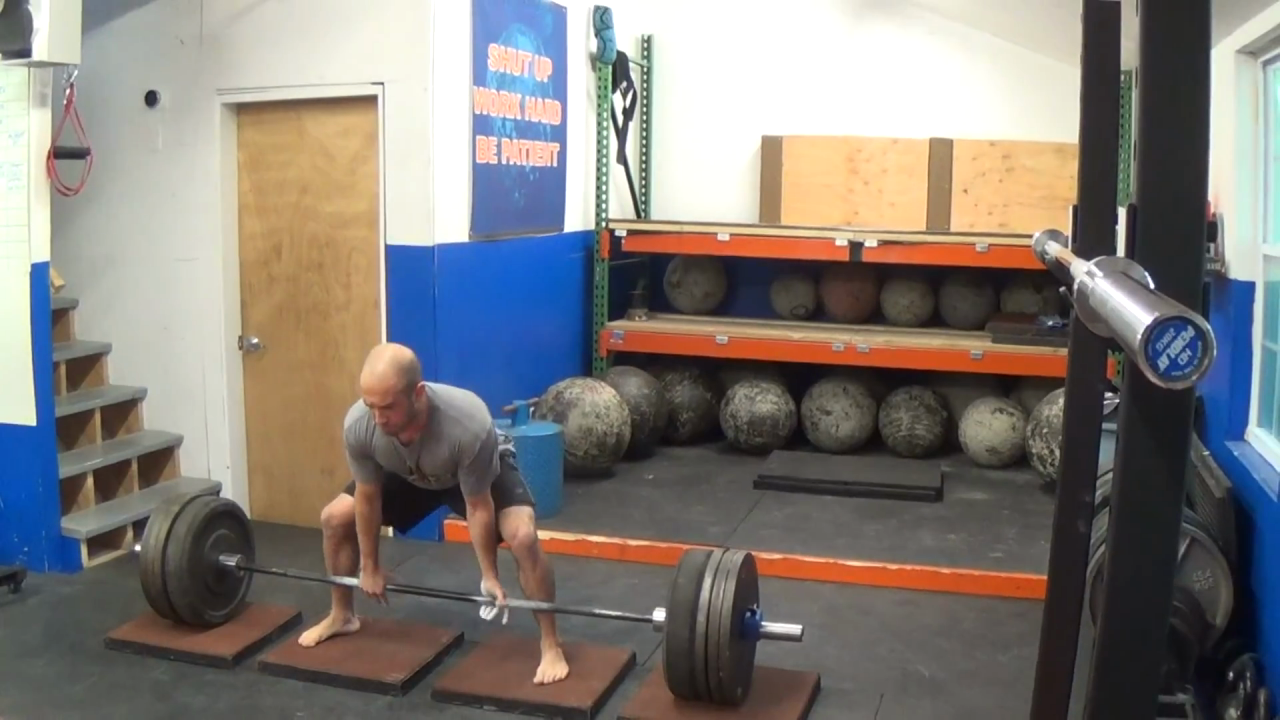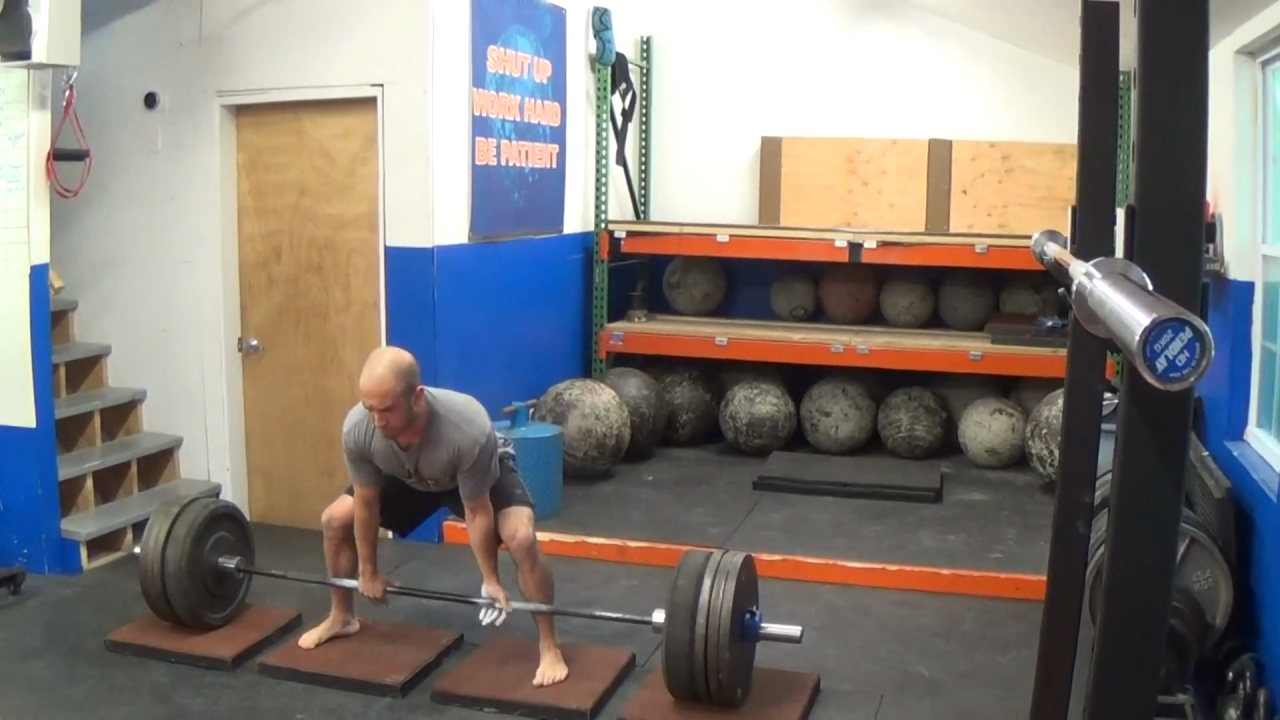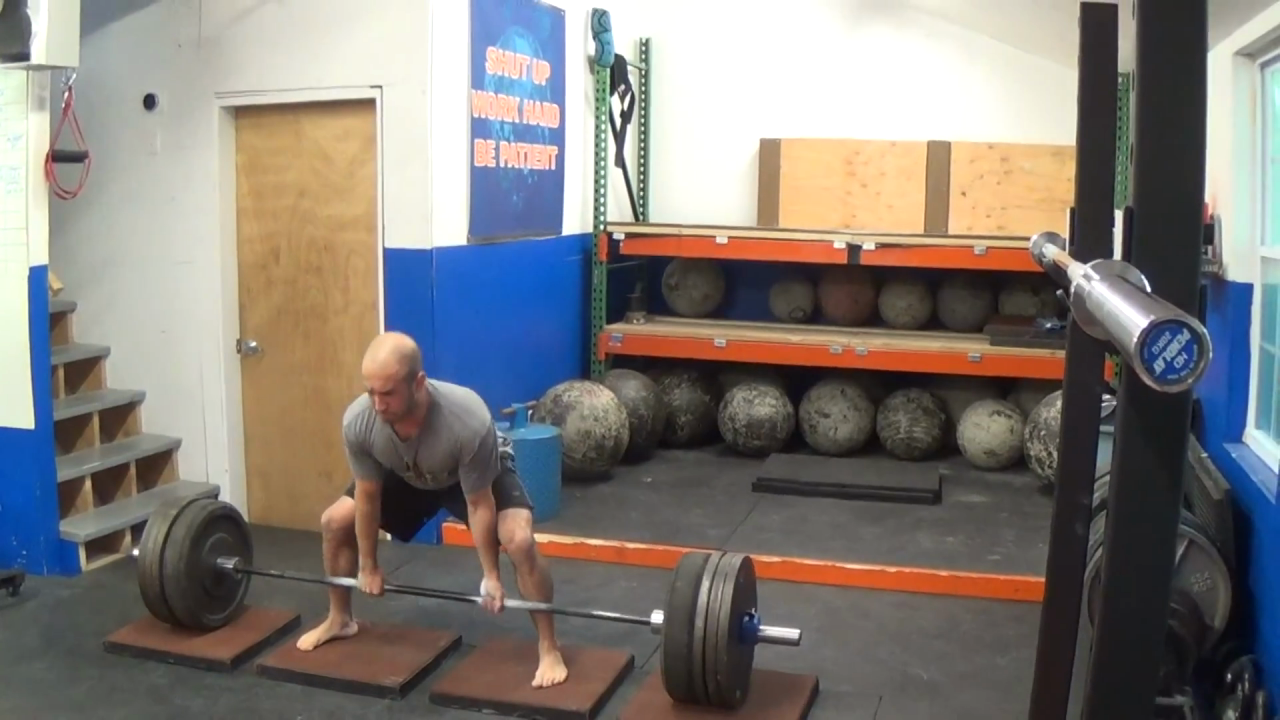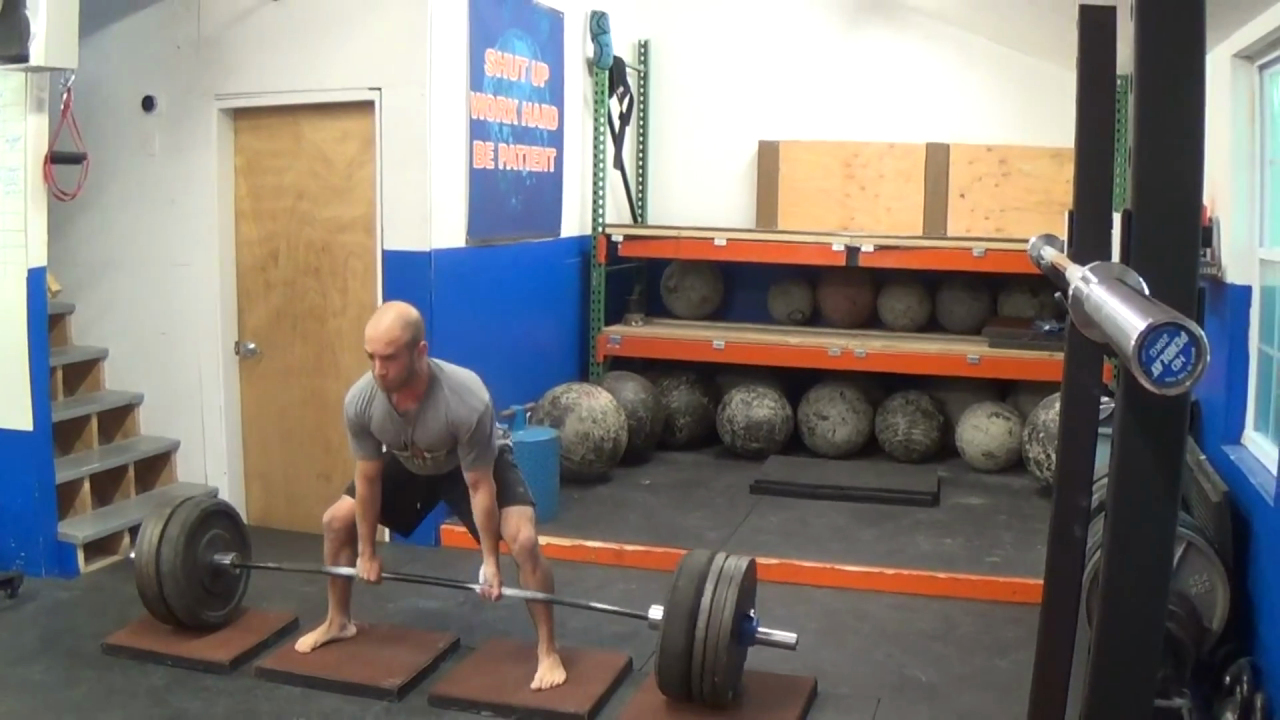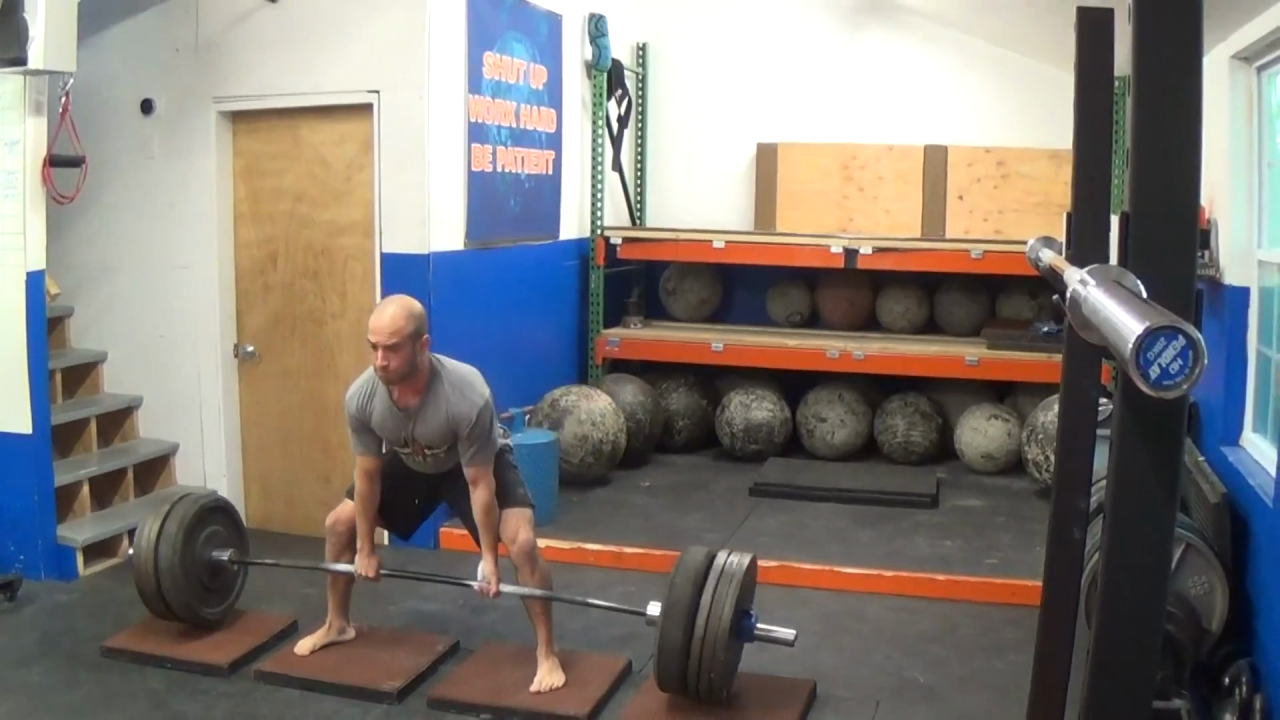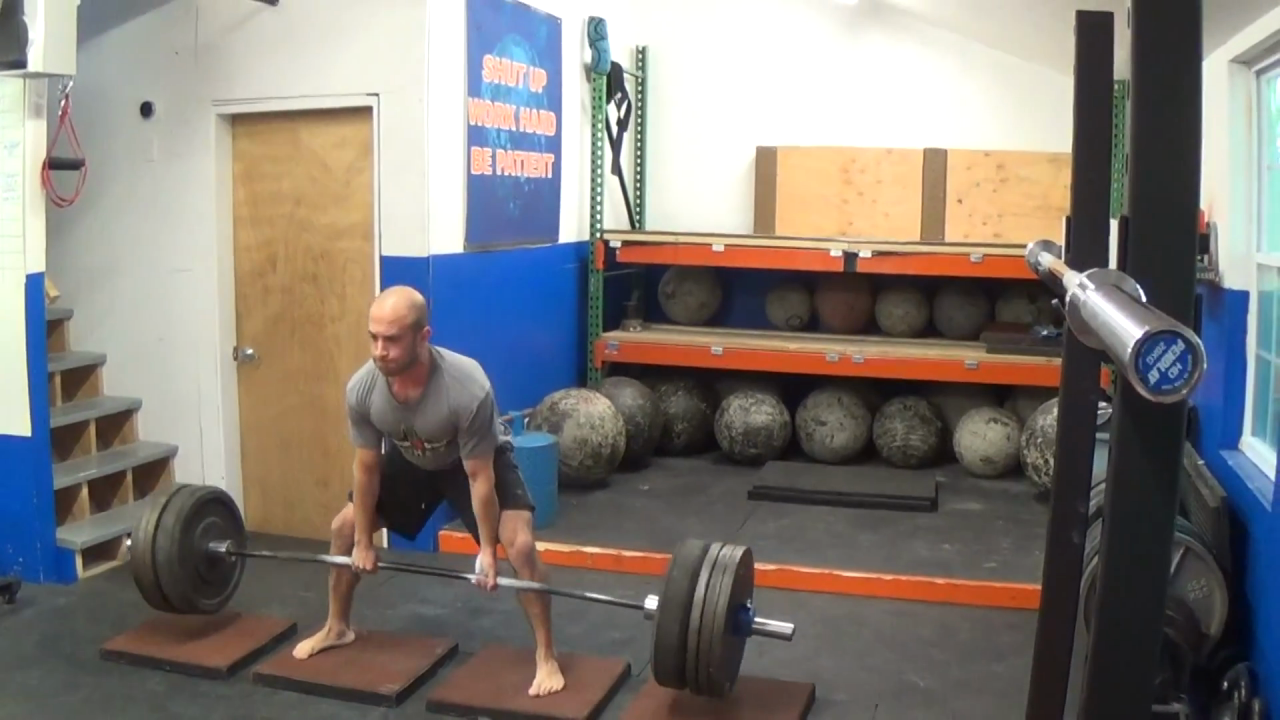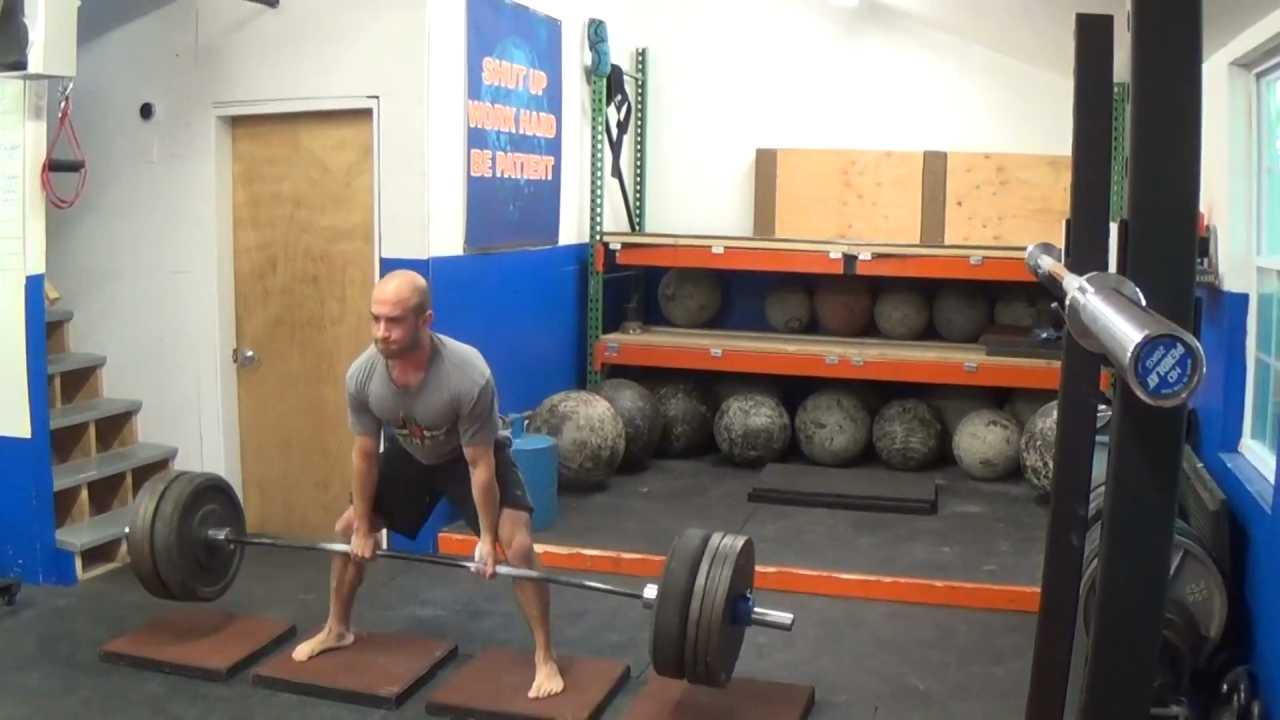
dt=0.1s
person 1, frame 1
left shoulder: (470, 424)
right shoulder: (358, 426)
left elbow: (478, 505)
right elbow: (368, 498)
left wrist: (489, 577)
right wrist: (370, 566)
left hip: (482, 470)
left knee: (522, 537)
right knee: (334, 520)
left ankle: (551, 646)
right ankle: (341, 616)
person 1, frame 2
left shoulder: (469, 429)
right shoulder: (357, 430)
left elbow: (477, 511)
right elbow: (366, 503)
left wrist: (490, 581)
right wrist: (368, 570)
left hip: (482, 474)
left knee: (521, 538)
right knee: (335, 521)
left ankle: (549, 647)
right ankle: (341, 618)
person 1, frame 3
left shoulder: (469, 423)
right shoulder: (358, 421)
left elbow: (479, 505)
right elbow: (367, 496)
left wrist: (491, 577)
right wrist: (368, 566)
left hip: (481, 475)
right hip: (407, 474)
left knee: (519, 542)
right knee: (334, 523)
left ankle: (548, 651)
right ankle: (338, 621)
person 1, frame 4
left shoulder: (468, 401)
right shoulder: (360, 401)
left elbow: (479, 486)
right elbow: (368, 478)
left wrist: (490, 562)
right wrist: (367, 552)
left hip: (481, 462)
right hip: (407, 464)
left knee: (522, 539)
right knee: (336, 522)
left ankle: (547, 650)
right ankle: (338, 621)
person 1, frame 5
left shoulder: (468, 396)
right shoulder: (361, 396)
left elbow: (480, 483)
right elbow: (368, 474)
left wrist: (488, 559)
right wrist: (365, 549)
left hip: (479, 461)
right hip: (409, 463)
left knee: (521, 543)
right knee: (340, 526)
left ankle: (546, 654)
right ankle: (337, 624)
person 1, frame 6
left shoulder: (469, 389)
right shoulder: (362, 389)
left elbow: (480, 476)
right elbow: (367, 467)
left wrist: (487, 552)
right wrist: (363, 541)
left hip: (480, 457)
right hip: (410, 459)
left knee: (520, 545)
right knee: (344, 528)
left ankle: (545, 657)
right ankle: (337, 628)
person 1, frame 7
left shoulder: (468, 376)
right shoulder: (362, 375)
left elbow: (480, 464)
right elbow: (366, 453)
left wrist: (487, 539)
right wrist: (362, 527)
left hip: (474, 454)
right hip: (410, 454)
left knee: (516, 549)
right knee: (347, 532)
left ankle: (545, 660)
right ankle: (336, 630)
